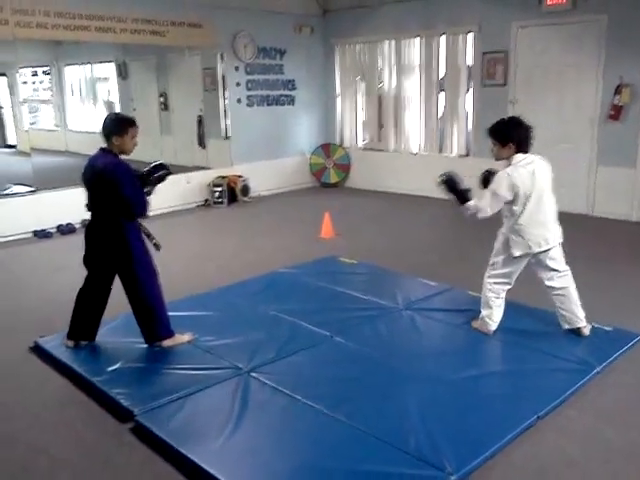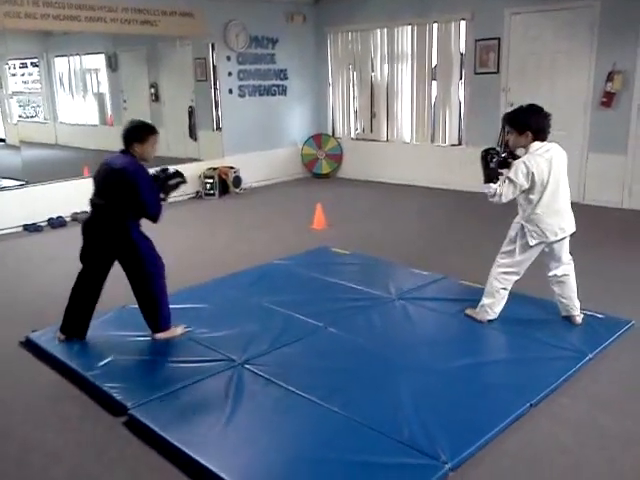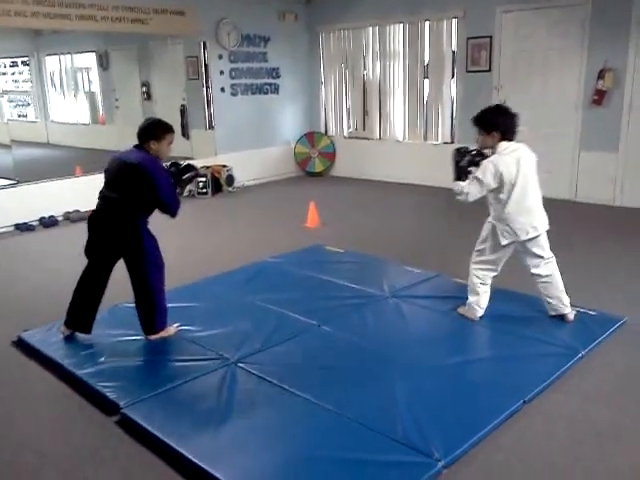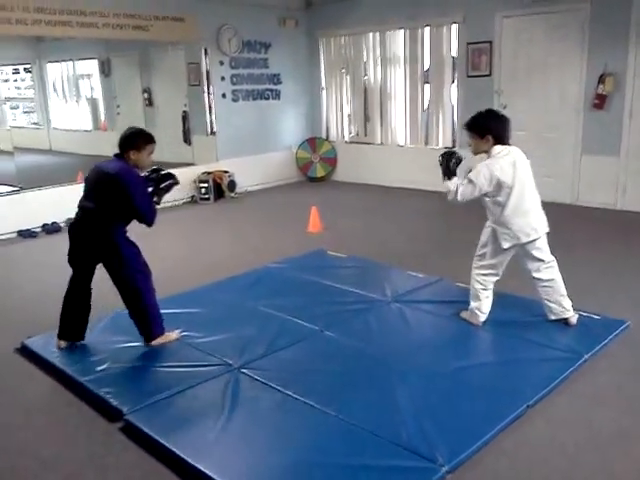
dt=0.4s
person 1, frame 1
left shoulder: (93, 163)
right shoulder: (118, 168)
right elbow: (138, 208)
left wrist: (137, 183)
right wrist: (146, 186)
left hip: (98, 231)
right hip: (120, 234)
left knee: (95, 283)
right knee: (143, 282)
left ankle: (76, 335)
right ankle: (162, 335)
person 1, frame 2
left shoulder: (109, 163)
right shoulder: (136, 171)
right elbow: (153, 213)
left wrist: (151, 186)
right wrist: (160, 193)
left hip: (96, 227)
right hip: (122, 231)
left knee: (89, 278)
right knee: (151, 272)
left ankle: (69, 329)
right ankle: (161, 327)
person 1, frame 3
left shoulder: (120, 159)
right shoulder: (152, 166)
right elbow: (171, 208)
left wrist: (166, 180)
right wrist: (175, 185)
left hip: (101, 221)
right hip: (129, 226)
left knee: (95, 272)
right knee: (150, 272)
left ankle: (72, 323)
right ankle: (155, 327)
person 1, frame 4
left shoulder: (101, 167)
right shoulder: (128, 176)
right elbow: (147, 218)
left wrist: (144, 187)
right wrist: (153, 195)
left hip: (80, 230)
right hip: (106, 235)
left knee: (79, 281)
right knee: (137, 279)
left ankle: (66, 335)
right ankle: (155, 334)
person 2, frame 1
left shoulder: (507, 176)
right shoulder: (542, 164)
left elbow: (482, 209)
left wrist: (459, 193)
left hip: (518, 239)
right hip: (547, 235)
left knee: (496, 279)
right knee: (559, 278)
left ankle: (487, 322)
right ankle: (579, 323)
person 2, frame 2
left shoulder: (525, 164)
right shoulder: (558, 152)
left elbow: (499, 195)
left wrist: (490, 172)
left hip: (533, 228)
right hip: (560, 224)
left knee: (505, 268)
right knee: (562, 268)
left ankle: (486, 311)
right ankle: (573, 312)
person 2, frame 3
left shoulder: (492, 165)
right shoulder: (525, 152)
left elbow: (466, 193)
left hip: (505, 226)
right hip: (533, 222)
left knee: (482, 264)
right knee: (544, 265)
left ankle: (474, 308)
right ankle: (563, 309)
person 2, frame 4
left shoulder: (488, 168)
right shoulder: (518, 154)
left elbow: (459, 193)
left wrist: (449, 174)
left hip: (505, 229)
right hip: (532, 224)
left knee: (484, 269)
right knee: (545, 268)
left ankle: (477, 313)
right ankle: (565, 312)
